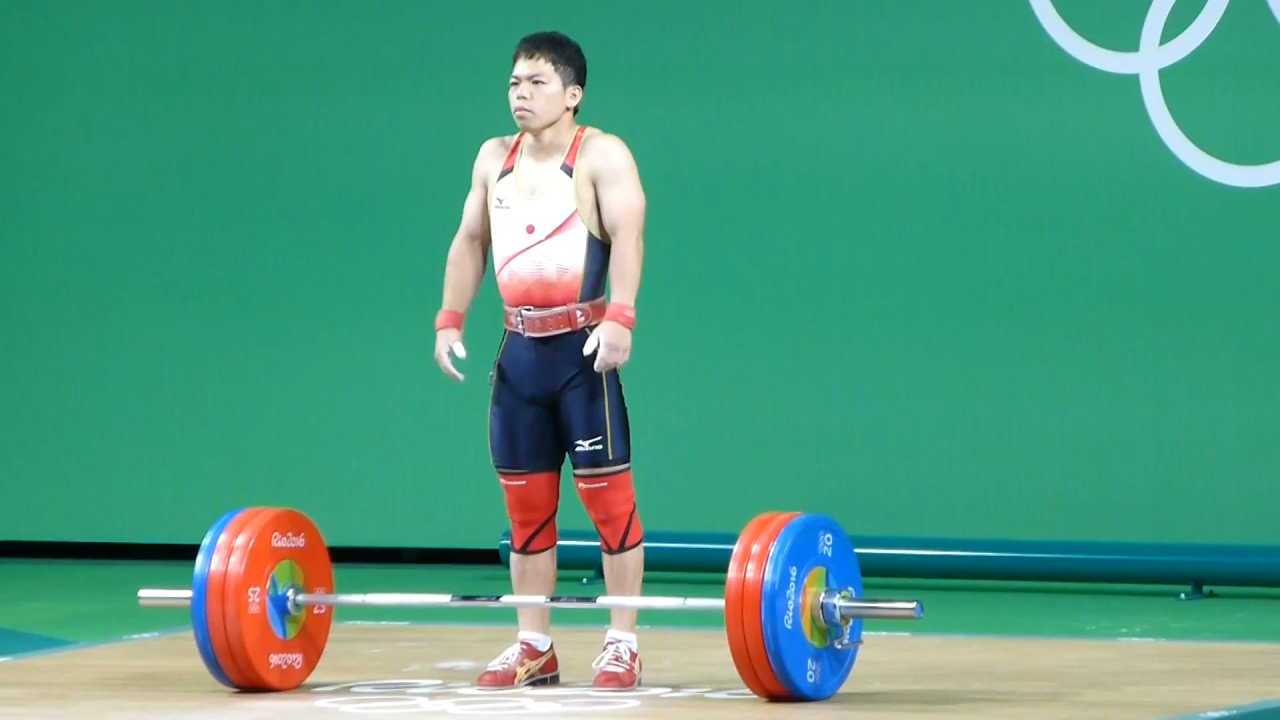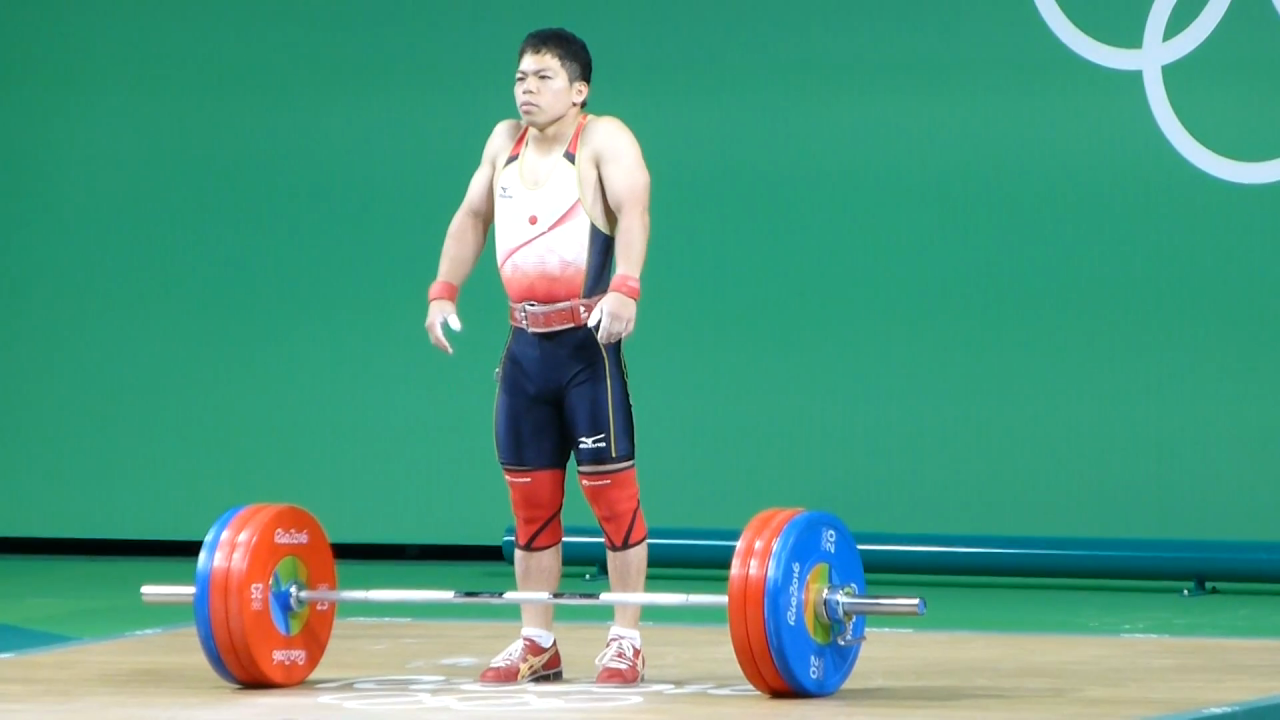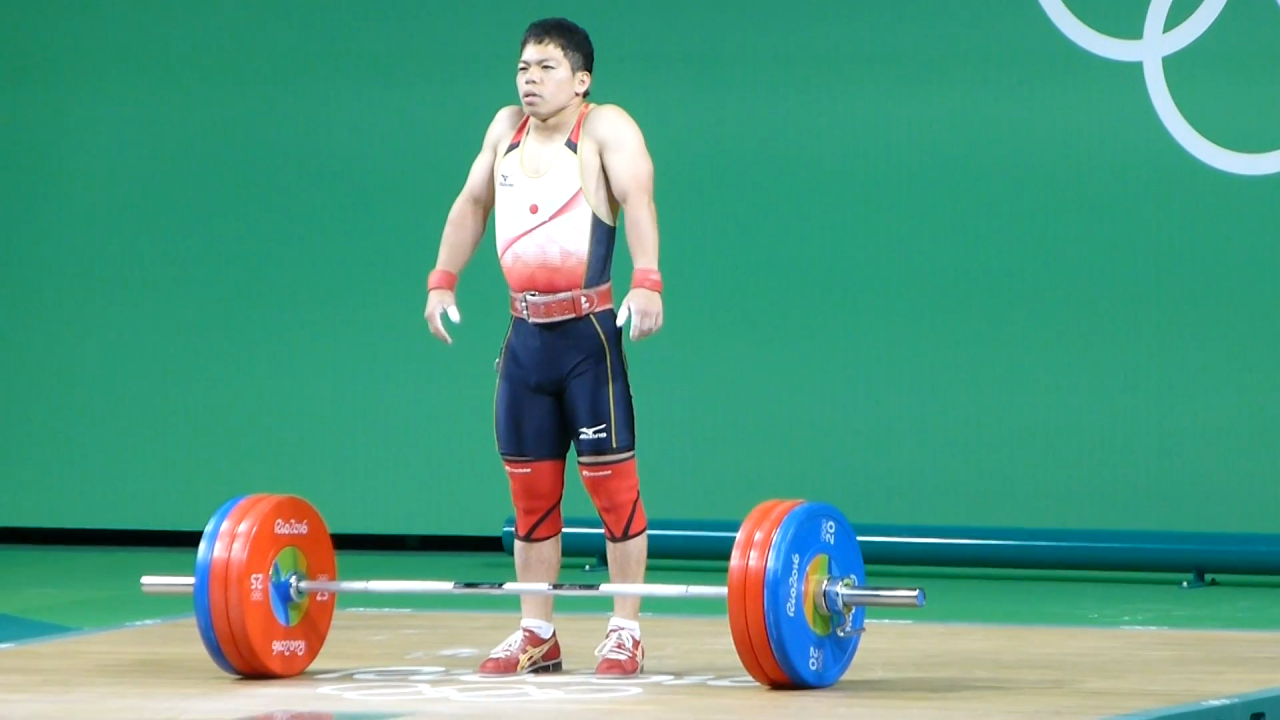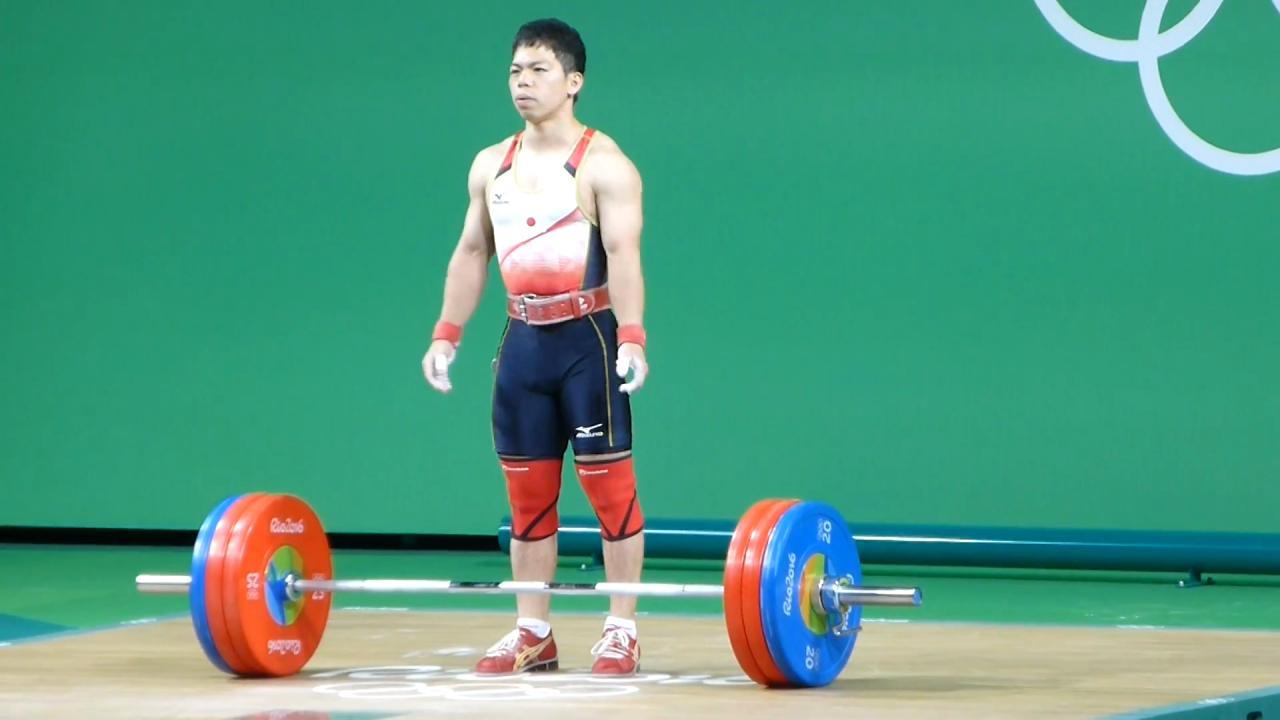
dt=0.3s
person 1, frame 1
left shoulder: (601, 154)
right shoulder: (493, 158)
left elbow: (627, 236)
right elbow: (469, 241)
left wrist: (620, 317)
right wrist: (451, 320)
left hip: (580, 348)
right hip: (518, 351)
left knee: (607, 495)
right knee: (525, 503)
left ankle: (622, 645)
right ankle: (533, 645)
person 1, frame 2
left shoulder: (604, 139)
right shoulder: (505, 141)
left elbow: (634, 211)
right elbow: (471, 216)
left wrist: (626, 288)
right wrist: (443, 291)
left hip: (586, 345)
right hip: (524, 346)
left knee: (612, 492)
right knee: (530, 501)
left ankle: (625, 640)
right ankle: (536, 641)
person 1, frame 3
left shoulder: (607, 128)
right shoulder: (507, 129)
left elbow: (639, 200)
right elbow: (471, 204)
left wrist: (647, 281)
right wrist: (441, 281)
left hip: (588, 334)
right hip: (524, 336)
left knee: (611, 483)
right knee: (530, 491)
left ankle: (625, 632)
right ankle: (535, 632)
person 1, frame 4
left shoulder: (603, 163)
right shoulder: (491, 164)
left elbow: (622, 255)
right elbow: (472, 253)
left wrist: (631, 338)
right wrist: (445, 334)
left hip: (586, 338)
right hip: (522, 340)
left knee: (609, 483)
right knee: (528, 490)
left ankle: (622, 630)
right ankle: (533, 631)
